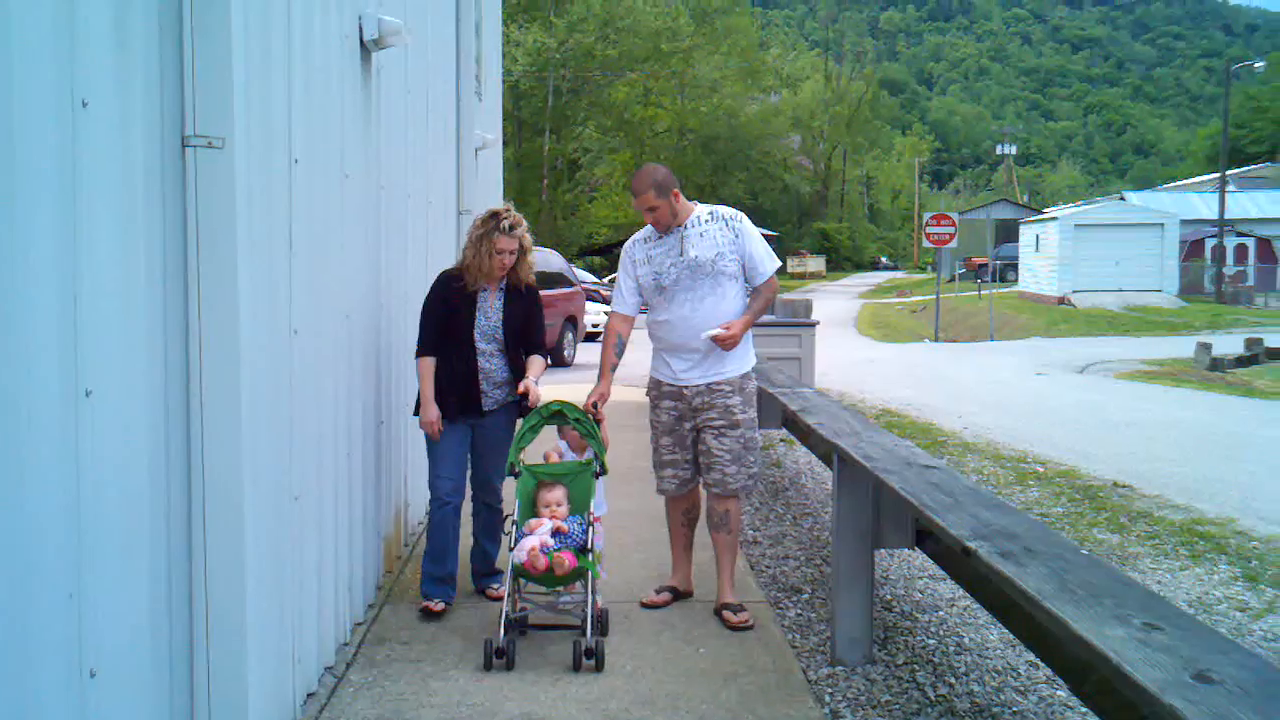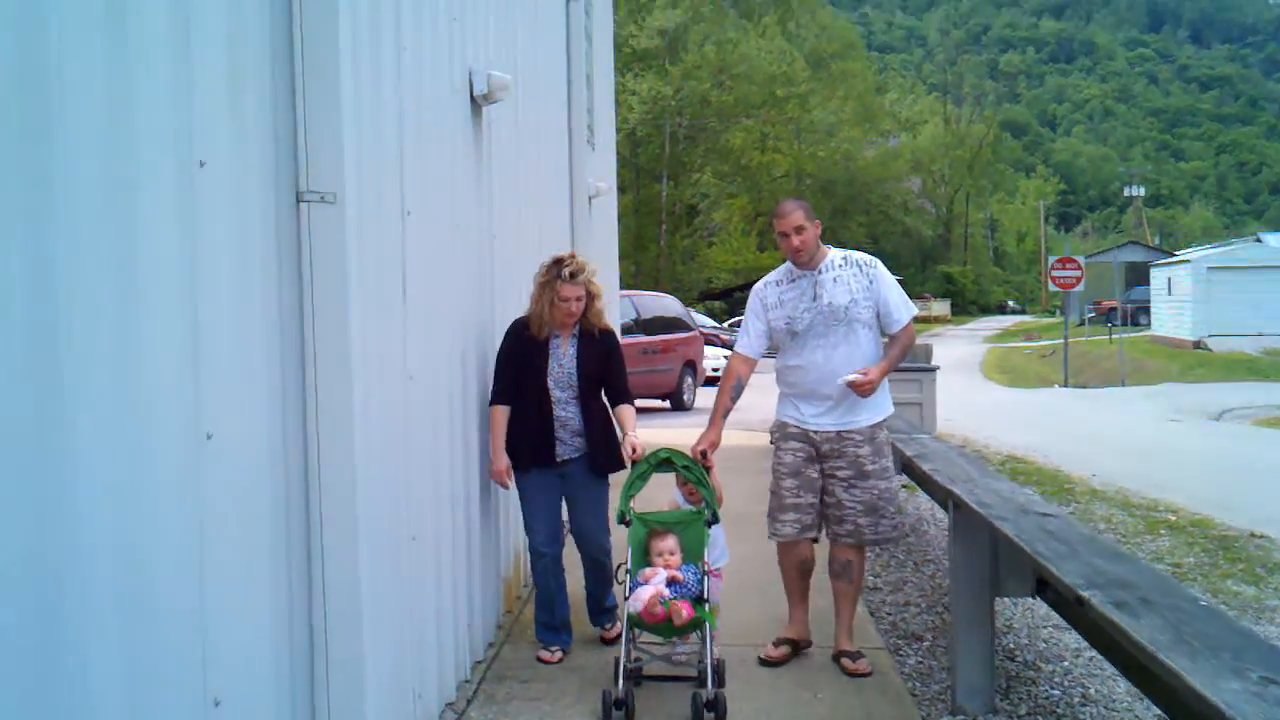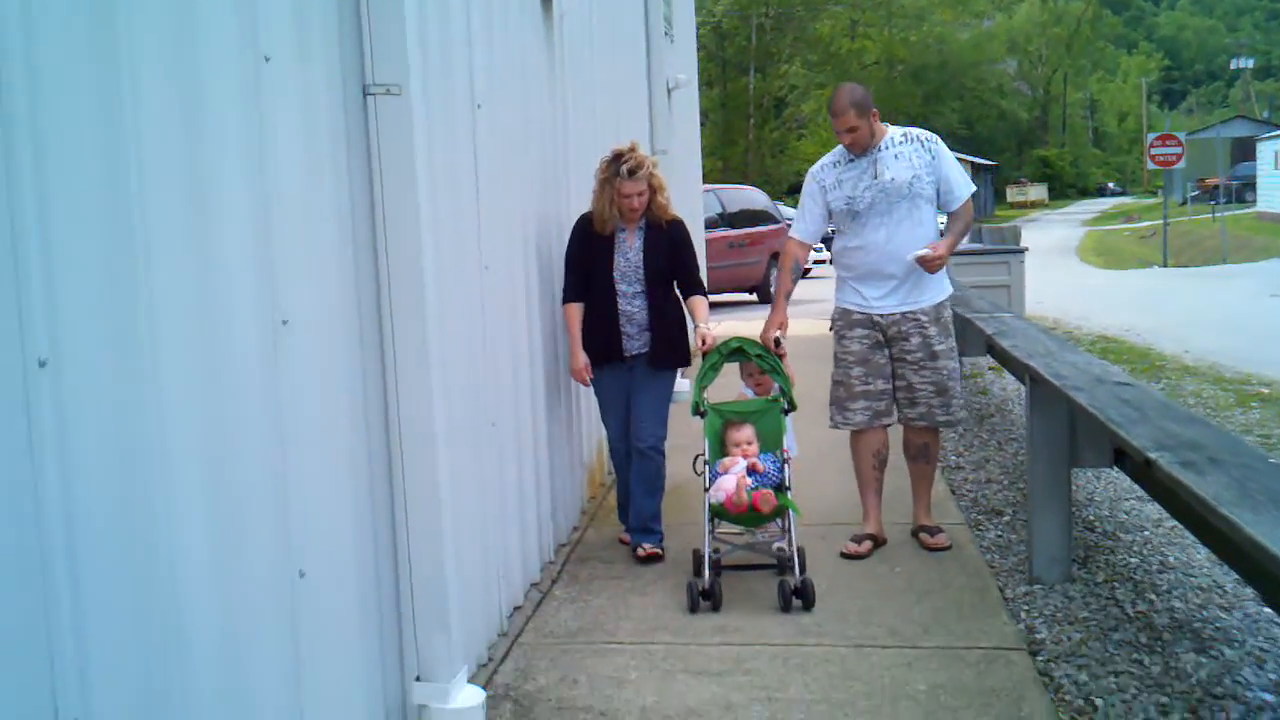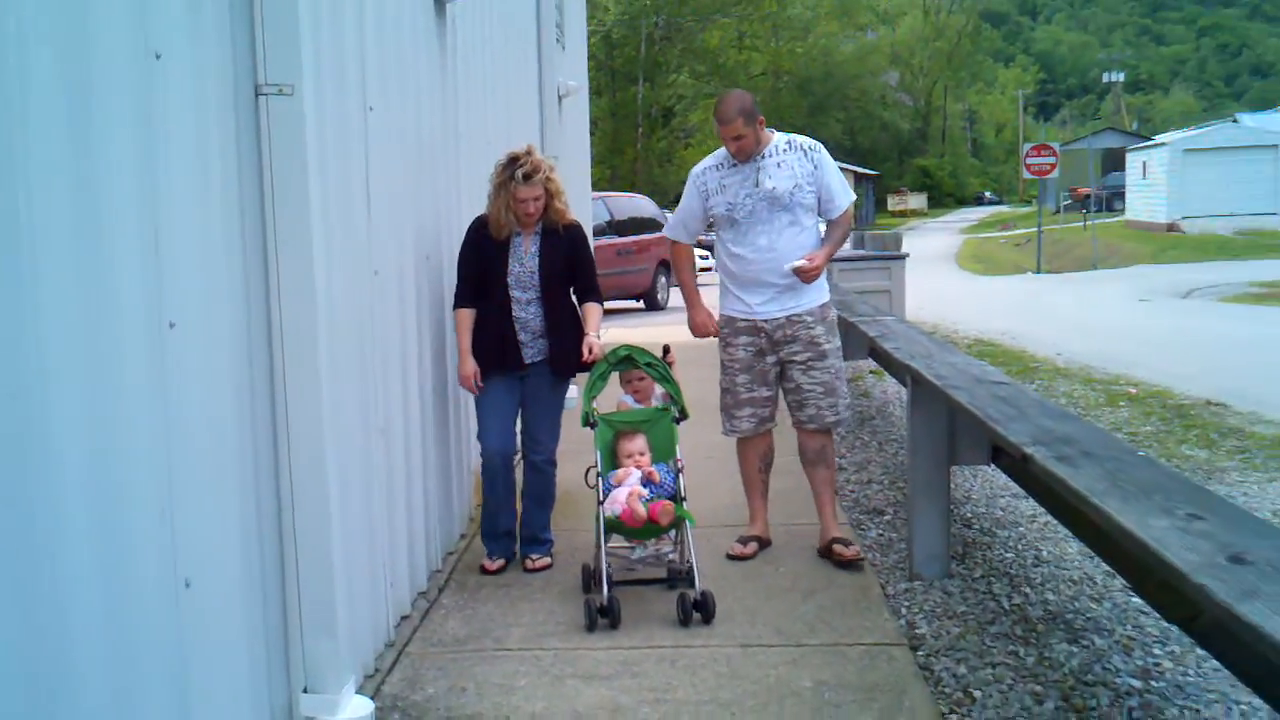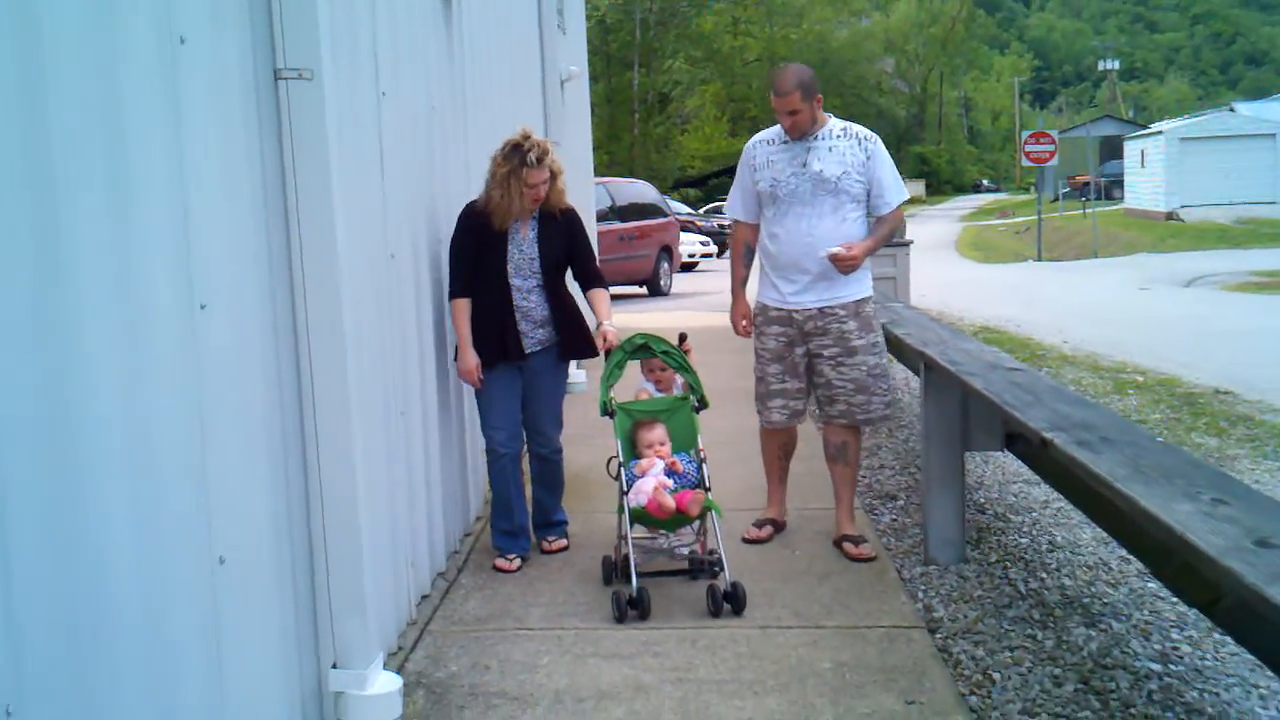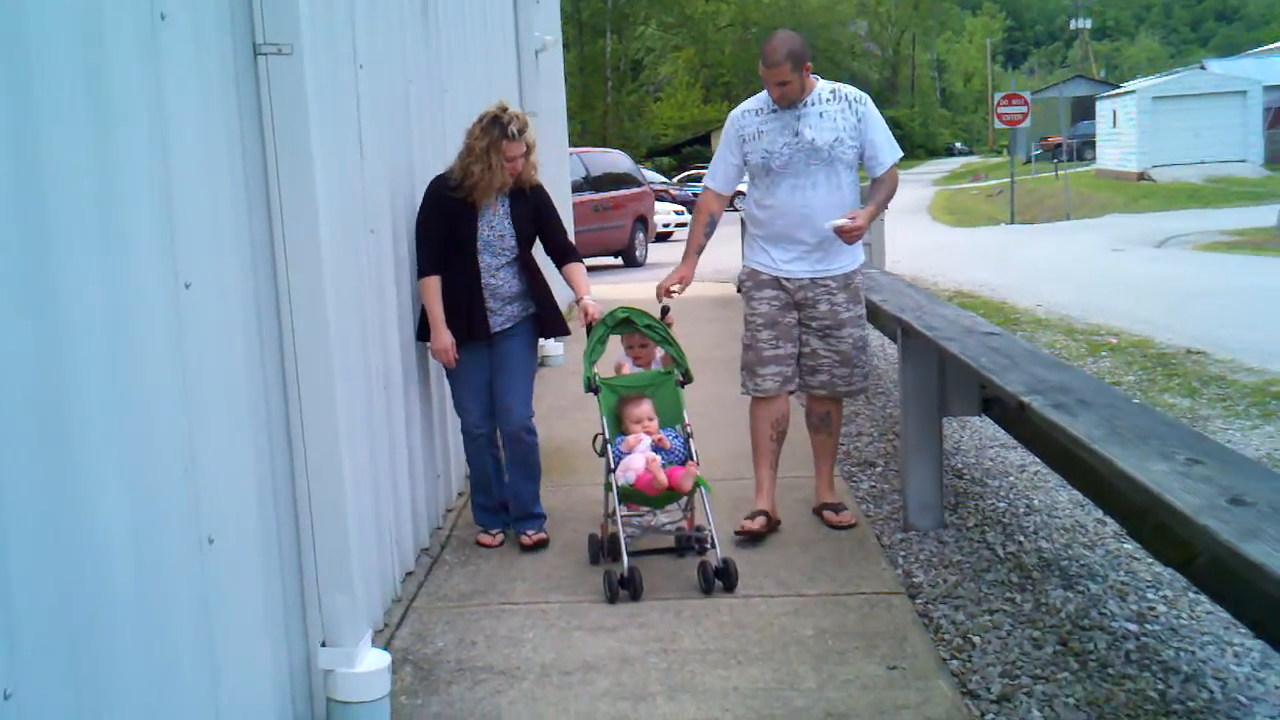
dt=0.5s
person 1, frame 1
left shoulder: (730, 223)
right shoulder: (636, 248)
left elbow: (768, 284)
right elbow: (620, 317)
left wrist: (743, 323)
right wrist: (604, 380)
left hip: (727, 379)
right hip: (669, 382)
left knee: (725, 485)
right knee: (677, 484)
left ankle: (726, 593)
right ankle: (680, 577)
person 1, frame 2
left shoulder: (865, 269)
right shoulder: (766, 291)
left elbow: (904, 331)
right elbow: (742, 359)
left wrist: (881, 370)
right wrist: (715, 427)
left hip: (859, 427)
right hip: (795, 426)
left knee: (850, 535)
right knee: (790, 531)
left ankle: (844, 640)
right ankle: (797, 626)
person 1, frame 3
left shoulder: (925, 146)
right shoulder: (824, 173)
left elbow: (962, 207)
right elbow: (799, 241)
left wrist: (947, 244)
right wrist: (779, 306)
left hip: (923, 307)
right hip: (857, 312)
left knee: (925, 415)
right knee: (865, 416)
left ankle: (922, 515)
right ankle: (872, 522)
person 1, frame 4
left shoulder: (808, 154)
right shoulder: (705, 174)
left elbow: (842, 215)
right elbow: (680, 241)
left wrist: (824, 254)
right wrist: (694, 304)
left hip: (806, 312)
right hip: (741, 319)
left knee: (816, 420)
right knee: (750, 424)
left ankle: (830, 529)
right ankle: (758, 525)
person 1, frame 5
left shoulder: (863, 144)
right shoulder: (758, 149)
left elbow: (892, 214)
right elbow: (745, 227)
left wrist: (865, 246)
right wrist: (739, 295)
left hip: (844, 305)
right hip: (776, 306)
left knee: (843, 414)
right knee: (775, 412)
left ankle: (846, 522)
right ankle: (775, 506)
person 1, frame 6
left shoulder: (853, 105)
right shoulder: (744, 119)
left elbow: (886, 173)
right elbow: (715, 193)
left wrist: (868, 212)
right wrist: (689, 261)
left hip: (834, 273)
right hip: (767, 274)
left knee: (827, 387)
right knee: (767, 386)
left ankle: (825, 491)
right ankle: (764, 502)
person 2, frame 1
left shoulder: (525, 294)
right shoulder: (449, 285)
left elbow: (536, 348)
right elbow: (427, 347)
left wrist: (532, 377)
right wrist: (428, 401)
left hip: (499, 407)
right hip: (452, 406)
left knee: (489, 494)
right knee: (446, 494)
left ankle: (488, 575)
right ankle: (437, 589)
person 2, frame 2
left shoulder: (601, 338)
right shoulder: (522, 334)
left elbow: (619, 394)
right elbow: (502, 396)
left wrist: (630, 433)
right wrist: (499, 451)
left hip: (587, 455)
right hip: (535, 457)
left knee: (594, 540)
right knee: (544, 547)
left ankle: (605, 612)
right ankle: (552, 635)
person 2, frame 3
left shoulder: (670, 229)
right shoulder: (588, 229)
left elbow: (691, 285)
right elbow: (574, 292)
left wrist: (701, 324)
right wrist: (577, 348)
left hip: (656, 351)
right hip: (607, 352)
left knee: (647, 442)
right knee: (620, 442)
left ankle: (646, 533)
right ankle: (631, 520)
person 2, frame 4
left shoulder: (568, 233)
right shoulder: (483, 232)
left elbow: (588, 292)
right elbow: (466, 297)
left wrist: (591, 333)
right wrist: (466, 355)
left hip: (550, 359)
right hip: (496, 359)
left knee: (540, 454)
right knee: (495, 451)
left ankle: (536, 542)
right ankle: (497, 542)
person 2, frame 5
left shoulder: (563, 218)
right shoulder: (477, 219)
left elbow: (589, 275)
right elbow: (460, 287)
left wrist: (604, 321)
right wrist: (465, 348)
left hip: (547, 347)
right hip: (495, 350)
left knee: (546, 442)
right knee: (502, 446)
left ankle: (551, 525)
right ankle: (511, 541)
person 2, frame 6
left shoulder: (530, 194)
right shoulder: (444, 193)
left elbow: (562, 250)
right elbow: (428, 266)
left wrist: (584, 296)
right wrist: (438, 328)
left hip: (516, 323)
right hip: (463, 327)
left knee: (517, 421)
right knee: (476, 426)
left ankle: (530, 518)
right ankle: (491, 517)
